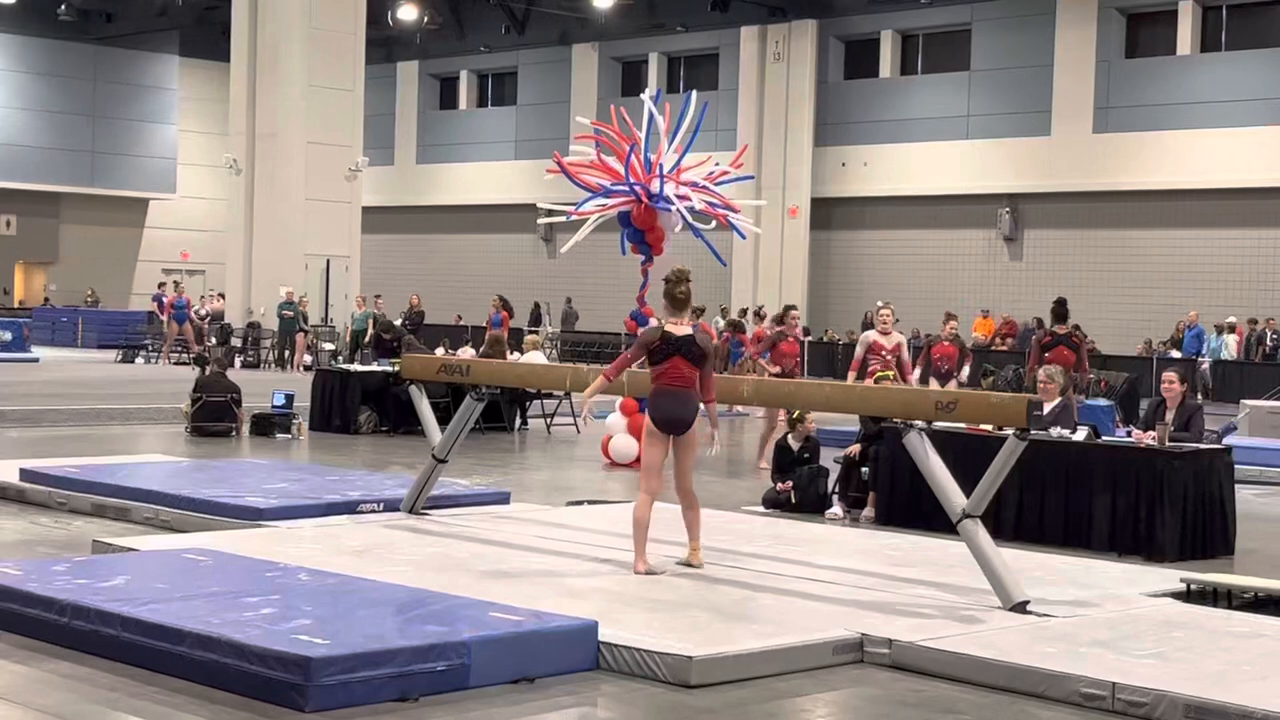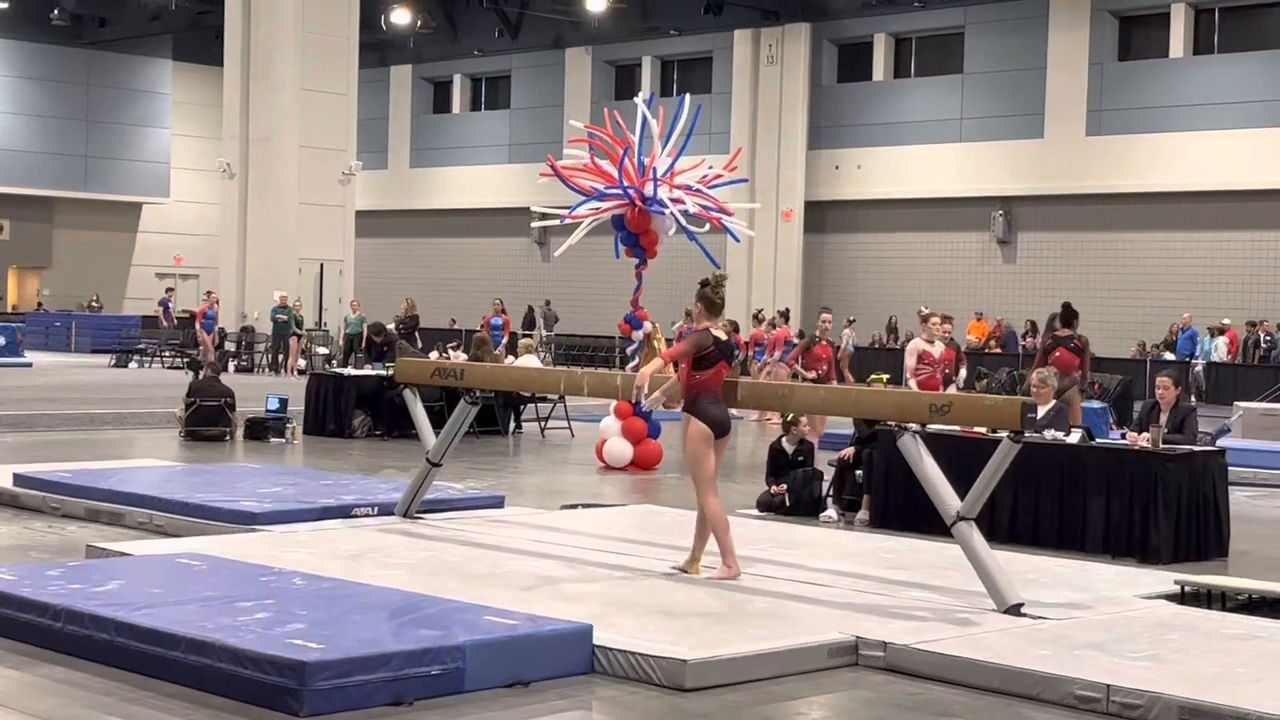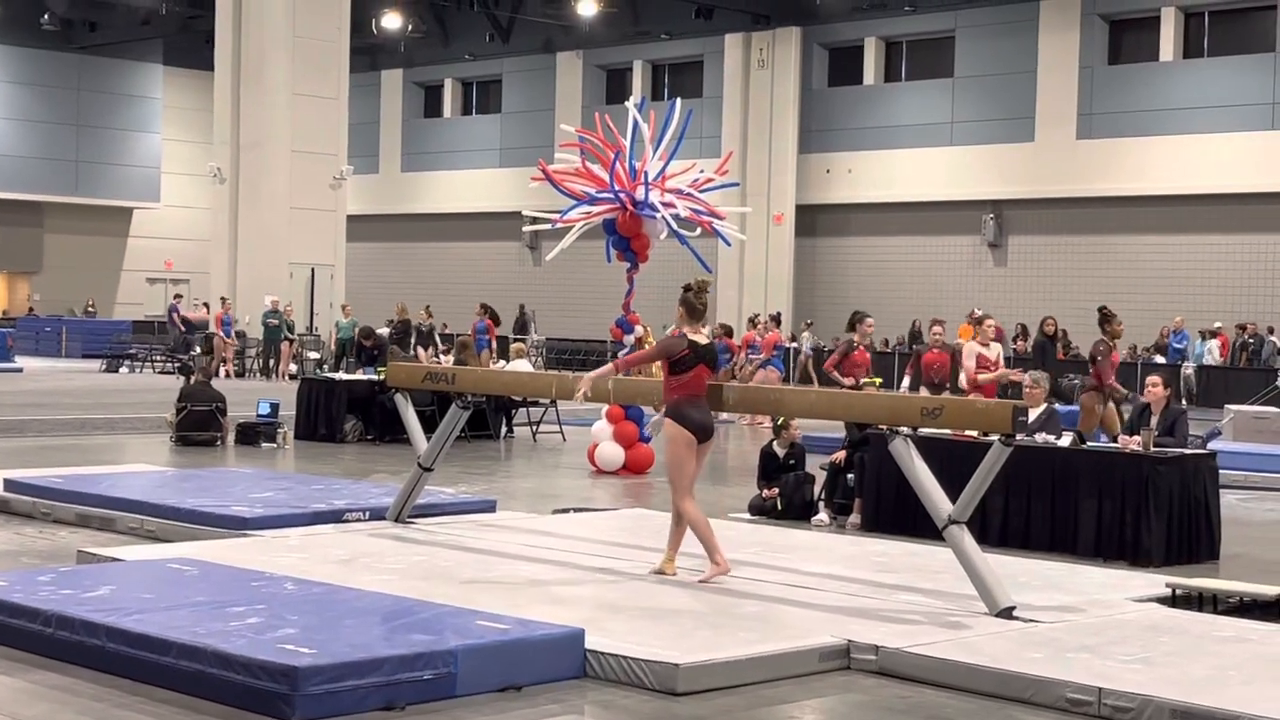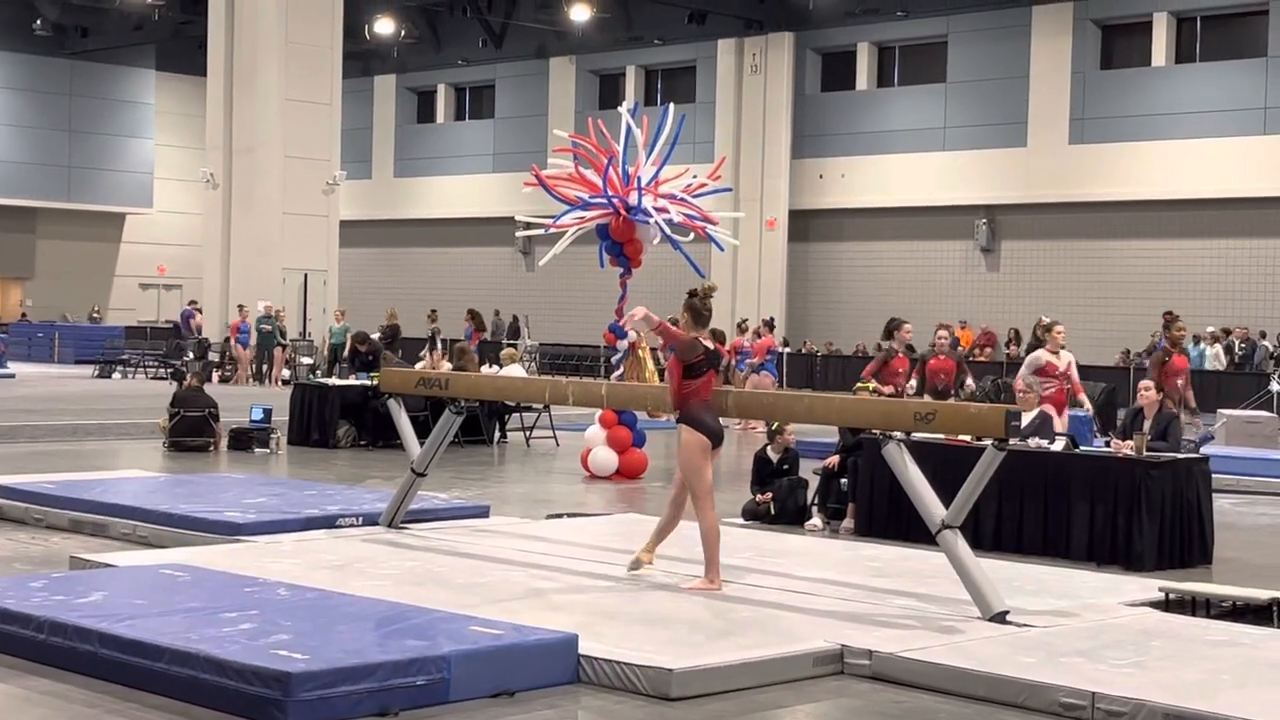
dt=0.7s
person 1, frame 1
left shoulder: (652, 335)
right shoulder: (702, 340)
left elbow: (621, 365)
right elbow: (707, 387)
left wrist: (588, 394)
right wrist: (715, 425)
left hip: (659, 409)
right hip: (687, 411)
left knee: (648, 490)
right knee: (685, 486)
left ankle: (640, 559)
right ankle: (694, 552)
person 1, frame 2
left shoulder: (701, 337)
right shoulder: (727, 343)
left elbow: (676, 352)
left wrist: (649, 368)
right wrist: (661, 392)
left hip: (700, 416)
right hip: (721, 415)
left knee: (707, 494)
right knee: (706, 493)
left ankle: (730, 563)
right ankle: (693, 560)
person 1, frame 3
left shoulder: (677, 343)
right shoulder: (711, 348)
left elbow: (635, 359)
left wrist: (593, 375)
right wrist: (664, 413)
left hip: (682, 421)
right hip: (704, 420)
left knee: (683, 498)
right knee: (680, 495)
left ankle: (718, 560)
right ankle: (669, 560)
person 1, frame 4
left shoulder: (689, 346)
right shoulder: (709, 349)
left elbow: (668, 331)
left wrist: (645, 316)
right wrist: (652, 323)
left hip: (693, 426)
right hip: (708, 424)
left knee: (703, 504)
right knee: (678, 496)
left ankle: (712, 577)
right ankle: (648, 548)
